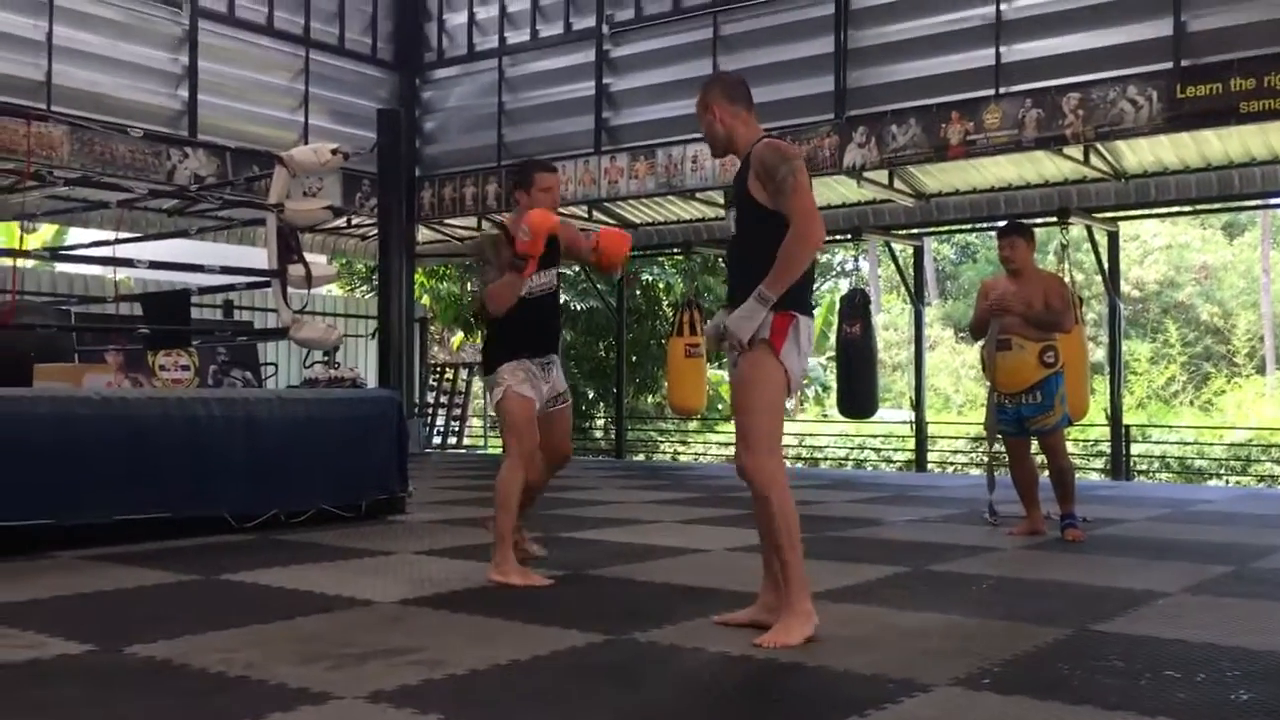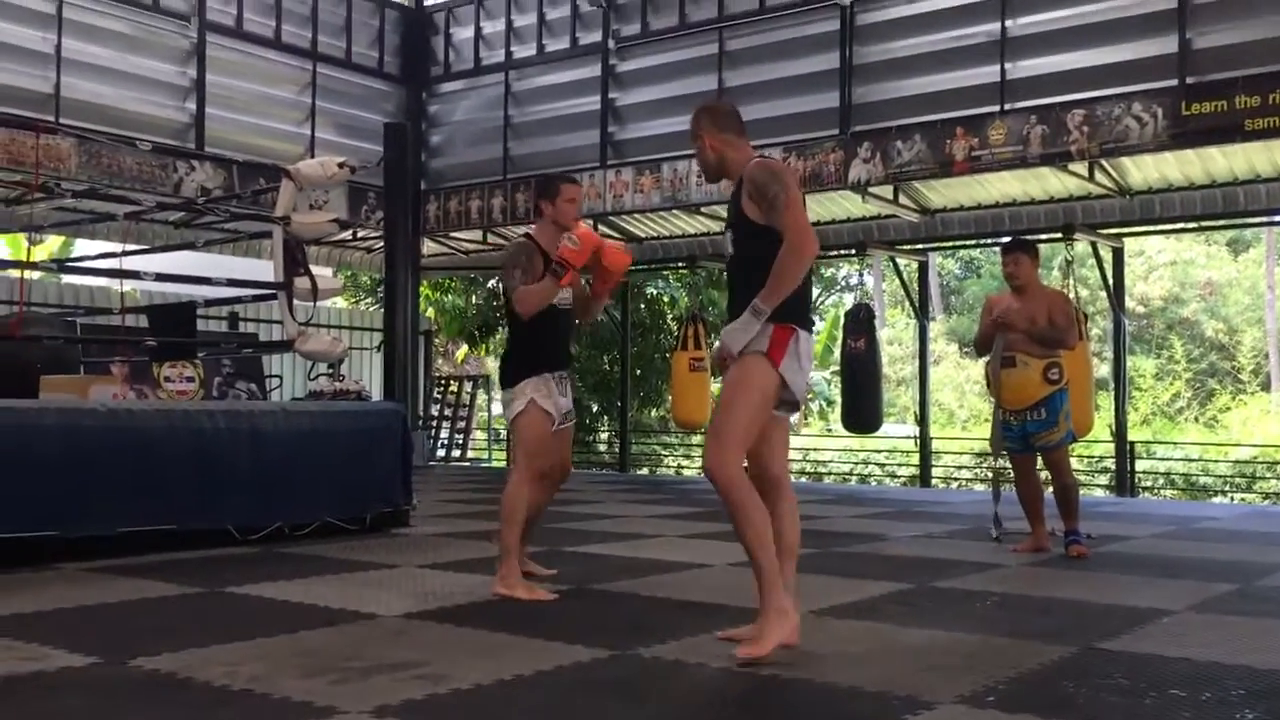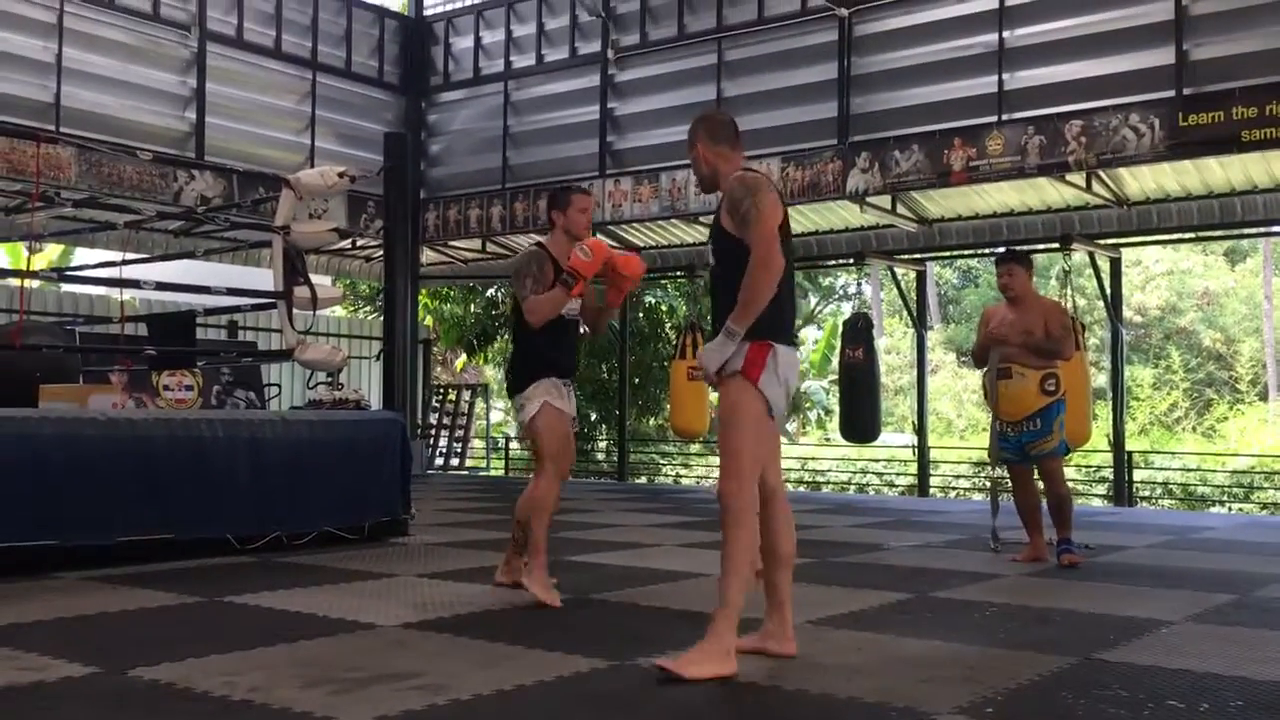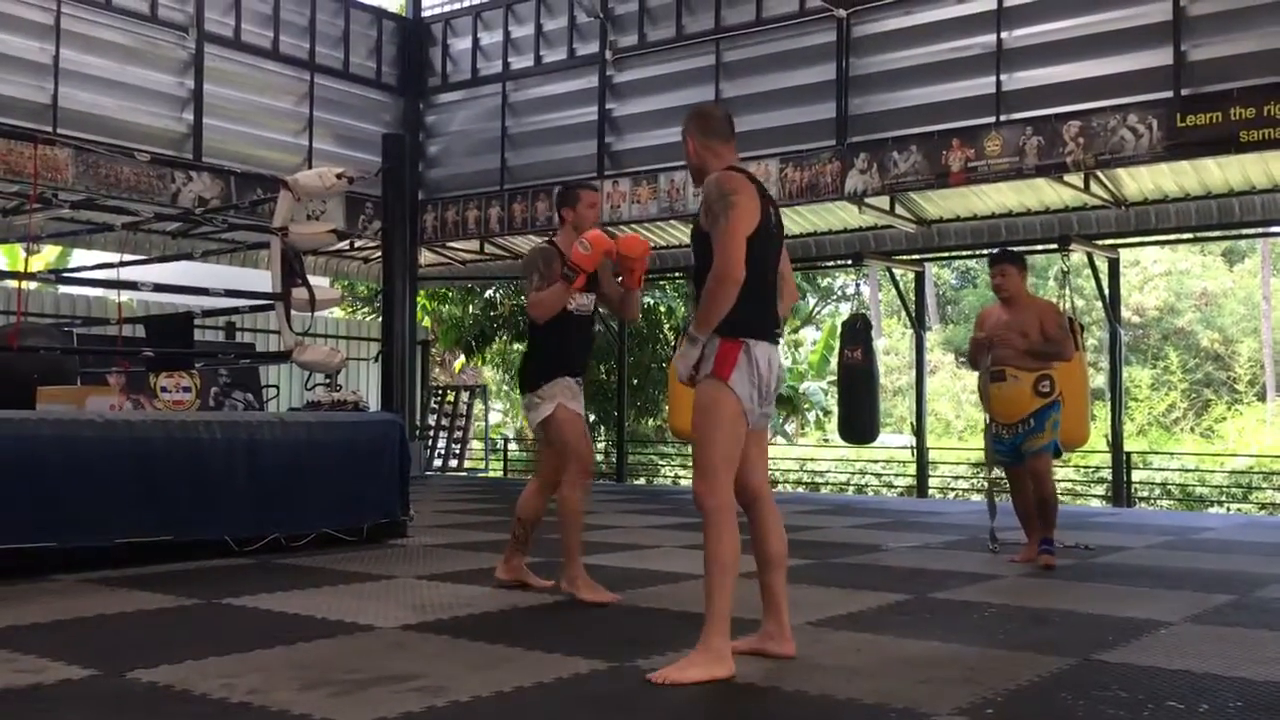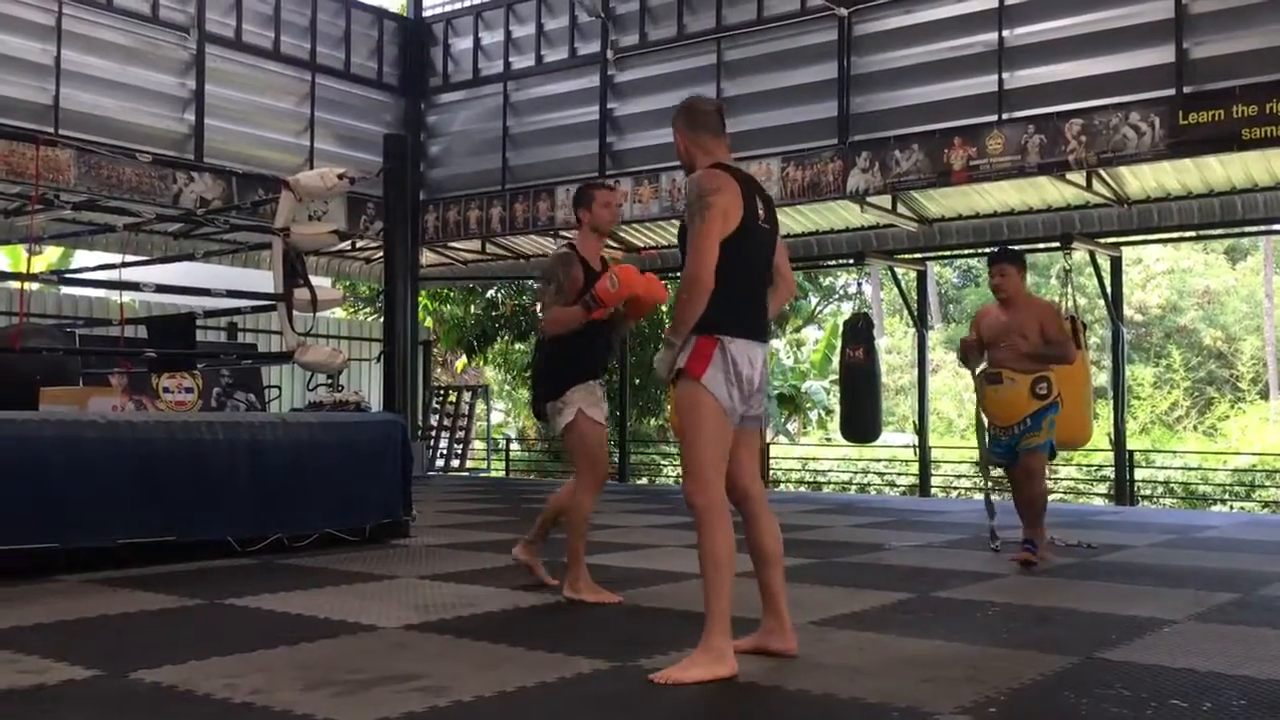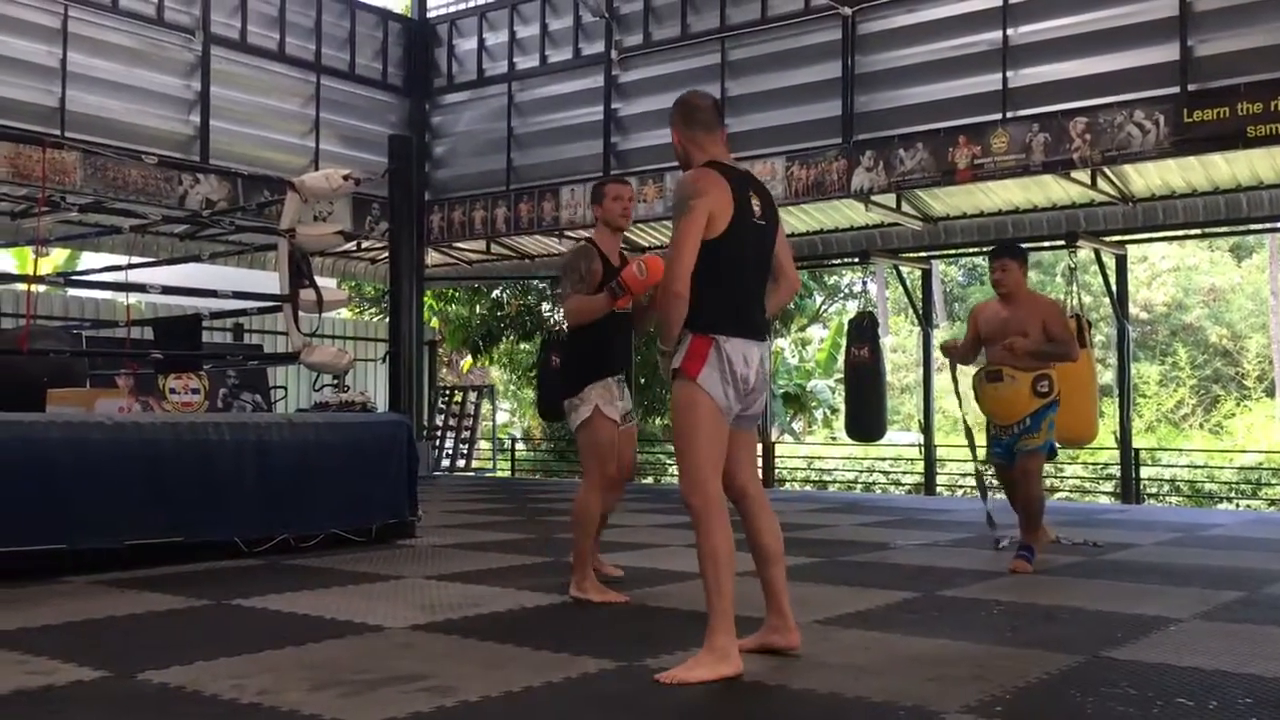
dt=0.2s
person 1, frame 1
left shoulder: (771, 155)
right shoulder: (749, 169)
left elbow: (810, 232)
left wrist: (755, 305)
right wrist: (730, 317)
left hip: (776, 325)
right hip: (759, 328)
left knee: (755, 462)
right knee: (762, 463)
left ankle: (799, 601)
right ankle: (775, 599)
person 1, frame 2
left shoulder: (766, 173)
right shoulder: (748, 190)
left elbow: (803, 244)
left wrist: (750, 318)
right wrist: (740, 334)
left hip: (776, 337)
right hip: (766, 340)
left knee: (722, 462)
right knee: (769, 477)
left ankle: (777, 604)
right ankle: (777, 613)
person 1, frame 3
left shoulder: (746, 187)
right shoulder: (750, 196)
left elbow: (770, 265)
left wrist: (728, 337)
left hip: (757, 354)
right hip: (762, 355)
left knee: (737, 494)
right knee: (767, 491)
left ankle: (721, 643)
right ankle: (778, 627)
person 1, frame 4
left shoulder: (723, 186)
right shoulder: (758, 195)
left elbow: (728, 272)
right elbow: (787, 290)
left wrist: (694, 339)
left hip: (732, 353)
right hip: (759, 353)
left knee: (714, 497)
right knee: (755, 492)
left ankle: (714, 648)
right ankle: (776, 628)
person 1, frame 5
left shoulder: (707, 185)
right shoulder: (756, 194)
left elbow: (699, 278)
right elbow: (784, 283)
left wrist: (673, 344)
left hip: (714, 352)
right hip: (752, 352)
left knee: (705, 496)
right knee: (747, 491)
left ankle: (716, 648)
right ankle: (777, 626)
person 1, frame 6
left shoulder: (698, 185)
right shoulder: (758, 192)
left elbow: (677, 284)
right elbow: (787, 280)
left wrist: (666, 345)
left hip: (710, 350)
right hip: (752, 352)
left knee: (703, 496)
right knee: (744, 489)
left ankle: (720, 648)
right ankle: (780, 623)
person 2, frame 1
left shoulder: (562, 234)
right shoulder: (493, 243)
left elbow: (606, 270)
right elbow: (497, 304)
left wrist: (610, 255)
right wrist: (526, 257)
left hip: (547, 358)
right hip: (509, 360)
left knee: (558, 452)
right knee: (523, 451)
left ankle: (510, 523)
right ankle: (503, 561)
person 2, frame 2
left shoulder: (571, 250)
right shoulder: (522, 252)
left elbow: (584, 315)
right elbow: (524, 306)
left wrist: (605, 280)
right wrist: (563, 267)
left hip: (557, 374)
right hip: (527, 375)
left knee: (555, 469)
right knee: (530, 468)
left ankle: (514, 554)
right ankle: (507, 573)
person 2, frame 3
left shoulder: (581, 265)
right shoulder: (534, 259)
left elbow: (599, 323)
right elbow: (535, 314)
left wrist: (619, 289)
right wrist: (573, 277)
left hip: (561, 380)
right hip: (534, 379)
left knee: (549, 473)
right knee: (557, 465)
left ankle: (513, 563)
right ankle: (536, 566)
person 2, frame 4
left shoulder: (594, 259)
right shoulder: (544, 257)
left elbow: (629, 313)
right elbow: (539, 310)
left wrist: (632, 273)
right wrist: (574, 271)
left hip: (569, 379)
right hip: (546, 379)
left knee: (549, 476)
right knee: (581, 467)
left ankle: (512, 561)
right ankle: (575, 575)
person 2, frame 5
left shoulder: (607, 265)
right shoulder: (565, 262)
right elbow: (551, 324)
left wrist: (637, 306)
right wrist: (596, 301)
left hip: (590, 382)
right hip: (569, 383)
left knee: (589, 476)
right knee: (592, 475)
left ankle: (531, 546)
right ankle: (577, 578)
person 2, frame 6
left shoulder: (623, 260)
right shoulder: (584, 256)
right elbow: (573, 313)
left wrist: (654, 301)
right wrist: (619, 288)
left hip: (615, 378)
right hip: (589, 380)
left knee: (622, 471)
right knee: (600, 475)
left ankle: (590, 552)
right ankle: (582, 578)
person 3, frame 1
left shoulder: (1050, 282)
right shoulder: (990, 286)
left elbow: (1066, 322)
right elbow: (975, 333)
left wrist: (1022, 310)
right wrist: (985, 316)
left hip: (1040, 377)
right hip: (1003, 381)
left knee: (1054, 448)
right knee: (1016, 451)
left ankle: (1069, 518)
right ankle: (1033, 517)
person 3, frame 2
left shoulder: (1054, 298)
right shoulder: (994, 303)
left elbow: (1069, 339)
right elbow: (980, 349)
left wrist: (1024, 327)
right wrist: (989, 331)
left hip: (1045, 393)
right hip: (1008, 397)
left knee: (1058, 463)
right knee: (1022, 467)
left ankle: (1073, 533)
right ankle: (1038, 534)
person 3, frame 3
left shoulder: (1049, 309)
right shoulder: (991, 315)
left elbow: (1066, 349)
right elbow: (978, 361)
left wrist: (1020, 340)
right wrist: (984, 344)
left hip: (1043, 403)
right hip: (1006, 407)
left knee: (1051, 473)
right knee: (1019, 477)
left ankle: (1065, 542)
right ankle: (1036, 543)
person 3, frame 4
left shoulder: (1044, 310)
right shoulder: (986, 316)
left elbow: (1066, 351)
right elbow: (976, 364)
left wrist: (1024, 345)
right wrist: (975, 349)
left hip: (1038, 403)
right hip: (1002, 408)
left knee: (1039, 471)
right knee: (1016, 477)
left ankle: (1046, 543)
right ankle: (1033, 542)
person 3, frame 5
left shoulder: (1044, 311)
right shoulder: (983, 316)
left elbow: (1069, 354)
right elbow: (974, 361)
left wrist: (1029, 348)
right wrist: (967, 350)
left hip: (1037, 404)
right hip: (1000, 408)
left knee: (1032, 470)
right knee: (1016, 477)
left ankle: (1030, 543)
right ankle: (1037, 536)
person 3, frame 6
left shoulder: (1045, 307)
right shoulder: (981, 312)
left elbow: (1071, 351)
right elbow: (970, 352)
left wrist: (1030, 347)
right wrist: (953, 350)
left hip: (1035, 404)
right hip: (998, 407)
left knee: (1028, 472)
right knee: (1008, 478)
left ankle: (1026, 547)
right ankle: (1038, 529)
